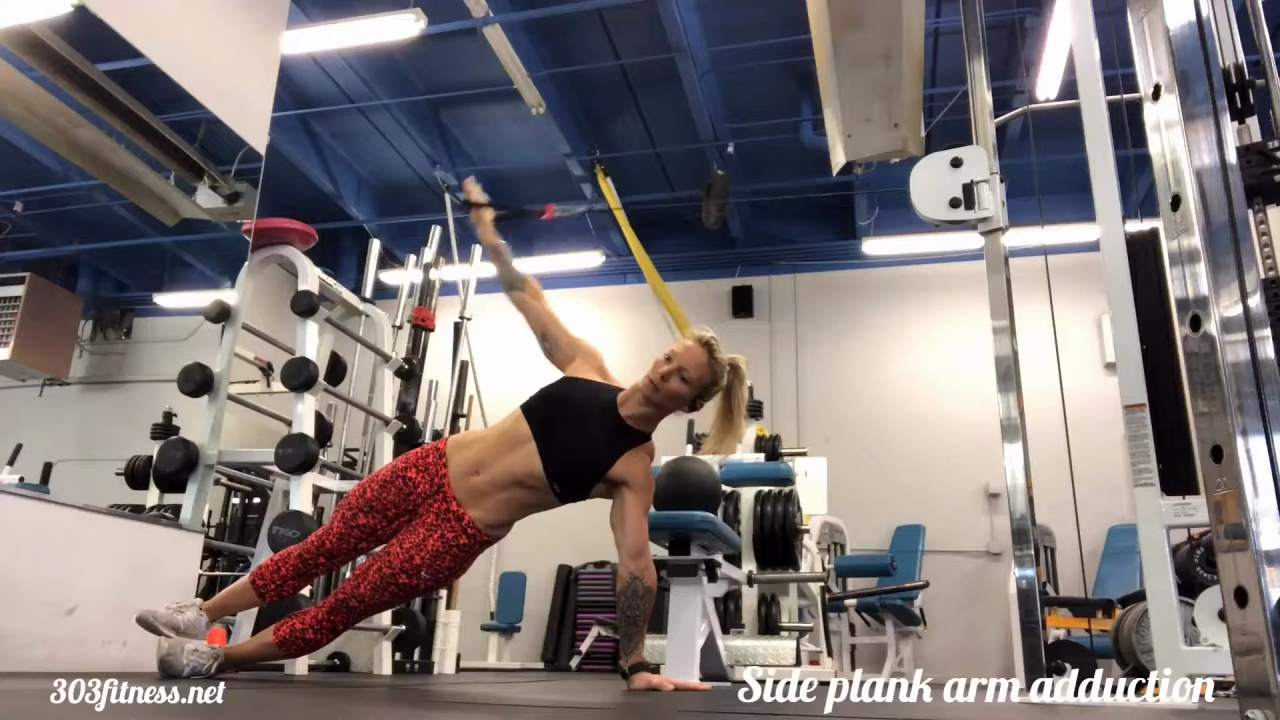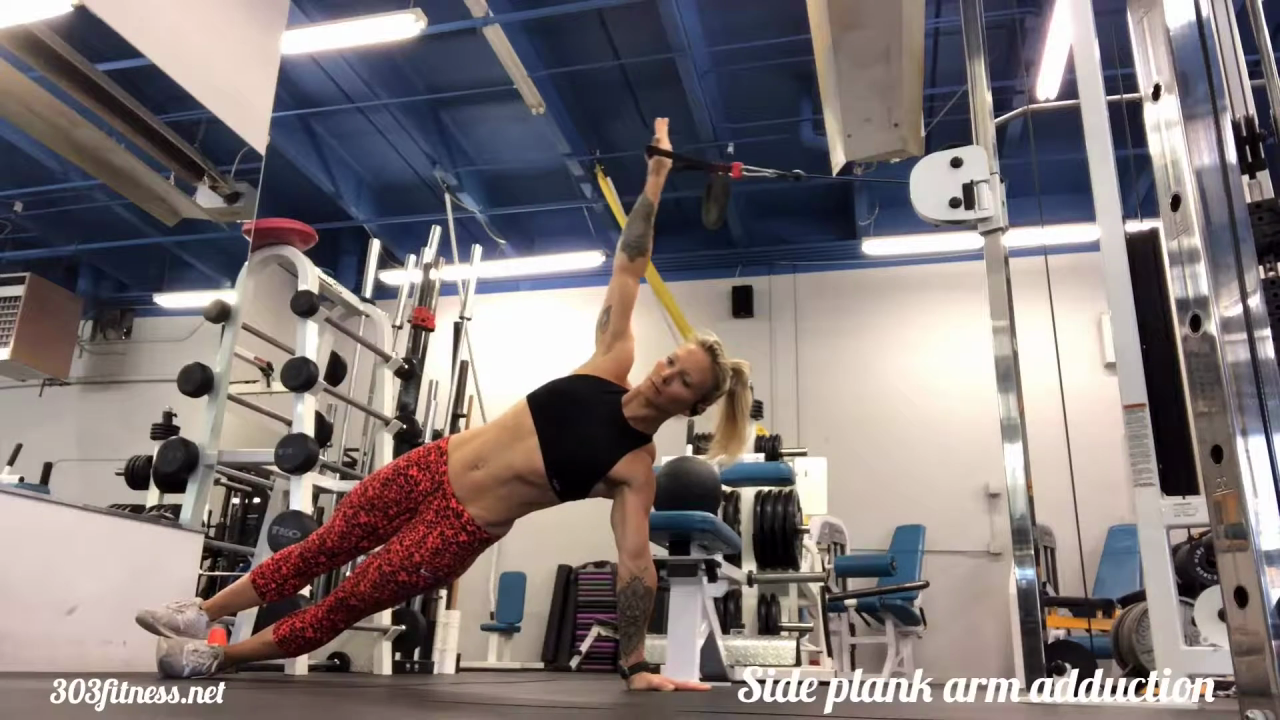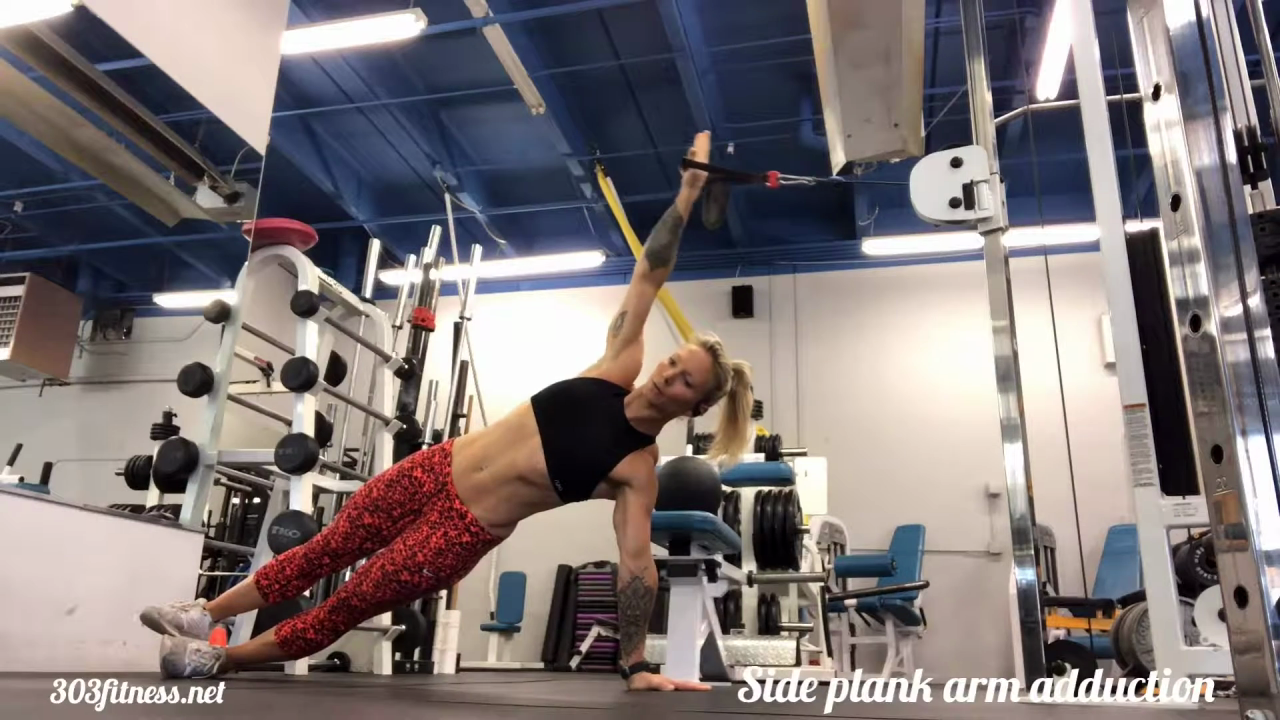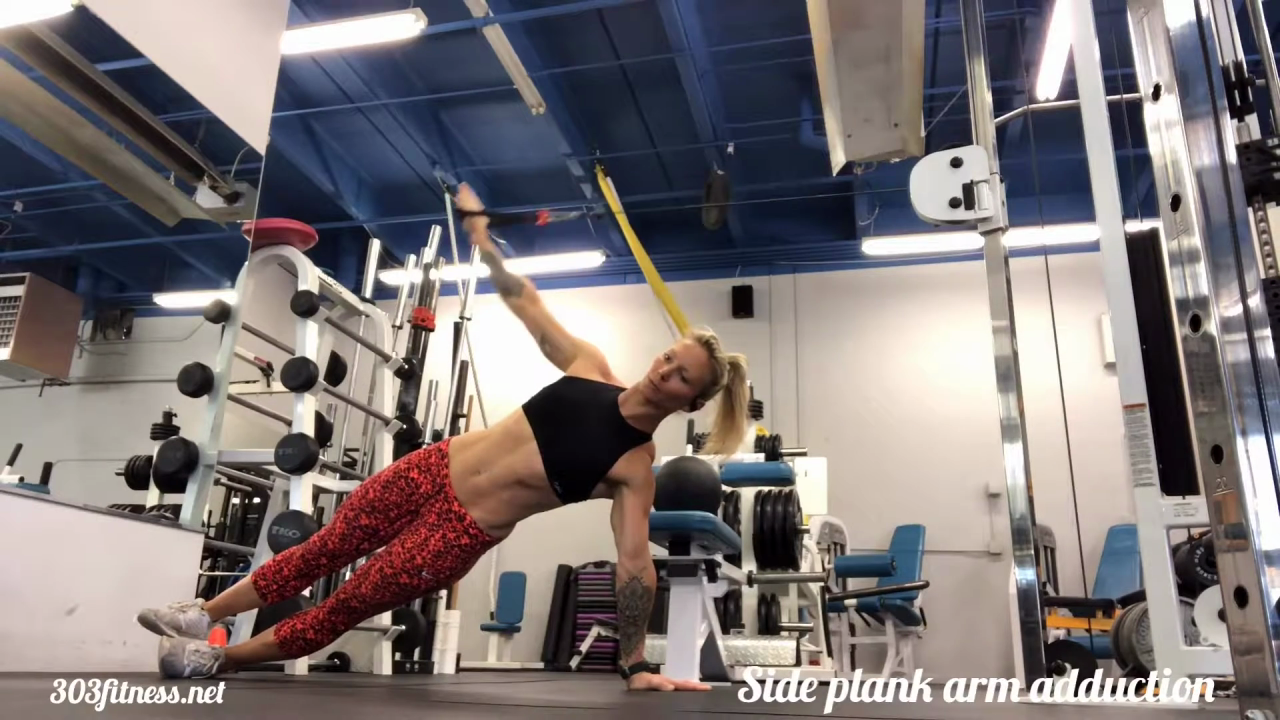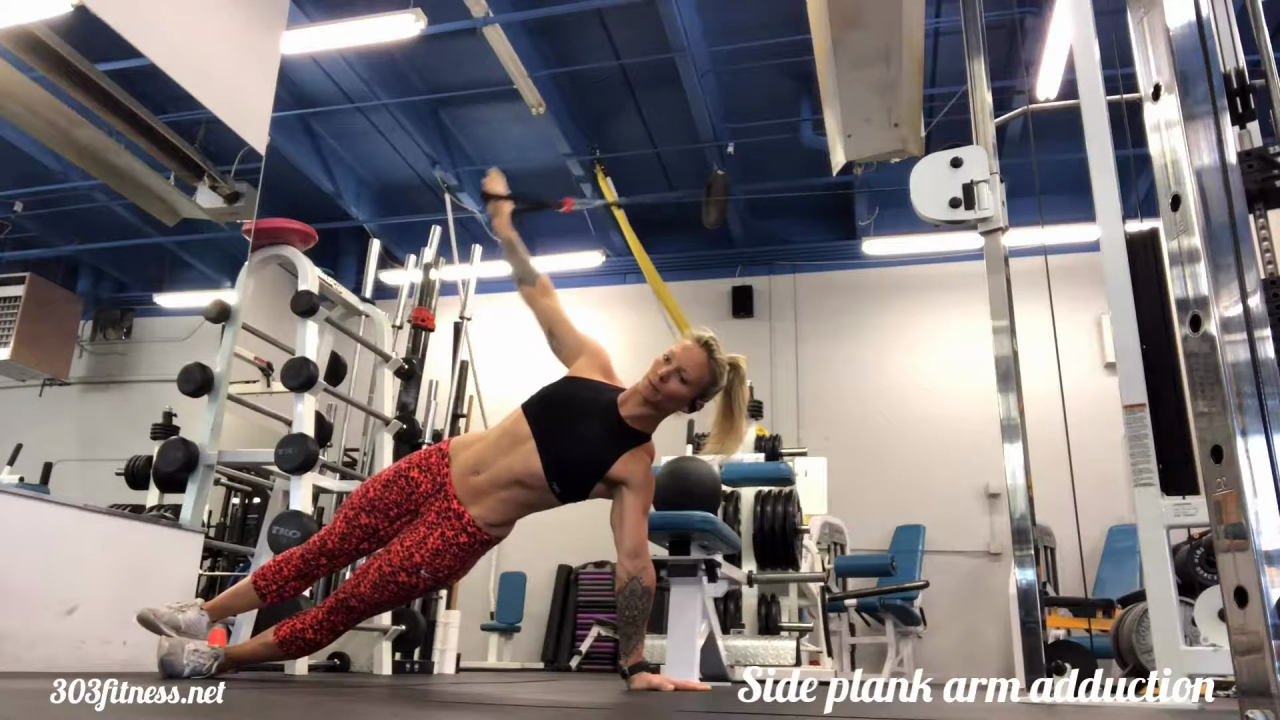
dt=1s
person 1, frame 1
left shoulder: (635, 468)
right shoulder: (589, 370)
left elbow: (635, 562)
right elbow: (528, 298)
left wrist: (635, 664)
right wrist: (486, 226)
left hip: (462, 531)
right hip: (435, 469)
left knee: (344, 607)
right knee: (321, 549)
left ankle: (216, 660)
right ankle: (200, 614)
person 1, frame 2
left shoulder: (636, 468)
right shoulder: (610, 368)
left elbow: (636, 561)
right elbow: (627, 269)
left wrist: (636, 665)
right wrist: (655, 178)
left hip: (461, 530)
right hip: (434, 467)
left knee: (343, 608)
right knee: (323, 548)
left ankle: (216, 658)
right ankle: (201, 613)
person 1, frame 3
left shoulder: (639, 470)
right shoulder: (617, 373)
left elbow: (637, 562)
right elbow: (649, 277)
left wrist: (636, 664)
right wrist: (686, 192)
left hip: (465, 532)
right hip: (438, 470)
left knee: (345, 608)
right knee: (325, 551)
left ankle: (217, 659)
right ankle: (203, 613)
person 1, frame 4
left shoulder: (636, 467)
right shoulder: (591, 368)
left elbow: (636, 562)
right elbow: (529, 307)
left wrist: (636, 664)
right wrist: (482, 239)
left hip: (464, 532)
right hip: (436, 470)
left knee: (345, 608)
right knee: (324, 550)
left ankle: (219, 658)
right ankle: (203, 612)
person 1, frame 5
left shoulder: (636, 466)
right shoulder: (593, 368)
left elbow: (634, 561)
right elbow: (536, 293)
left wrist: (635, 664)
right wrist: (503, 212)
left hip: (464, 531)
right hip: (438, 469)
left knee: (344, 608)
right knee: (324, 550)
left ankle: (218, 659)
right ankle: (200, 614)
